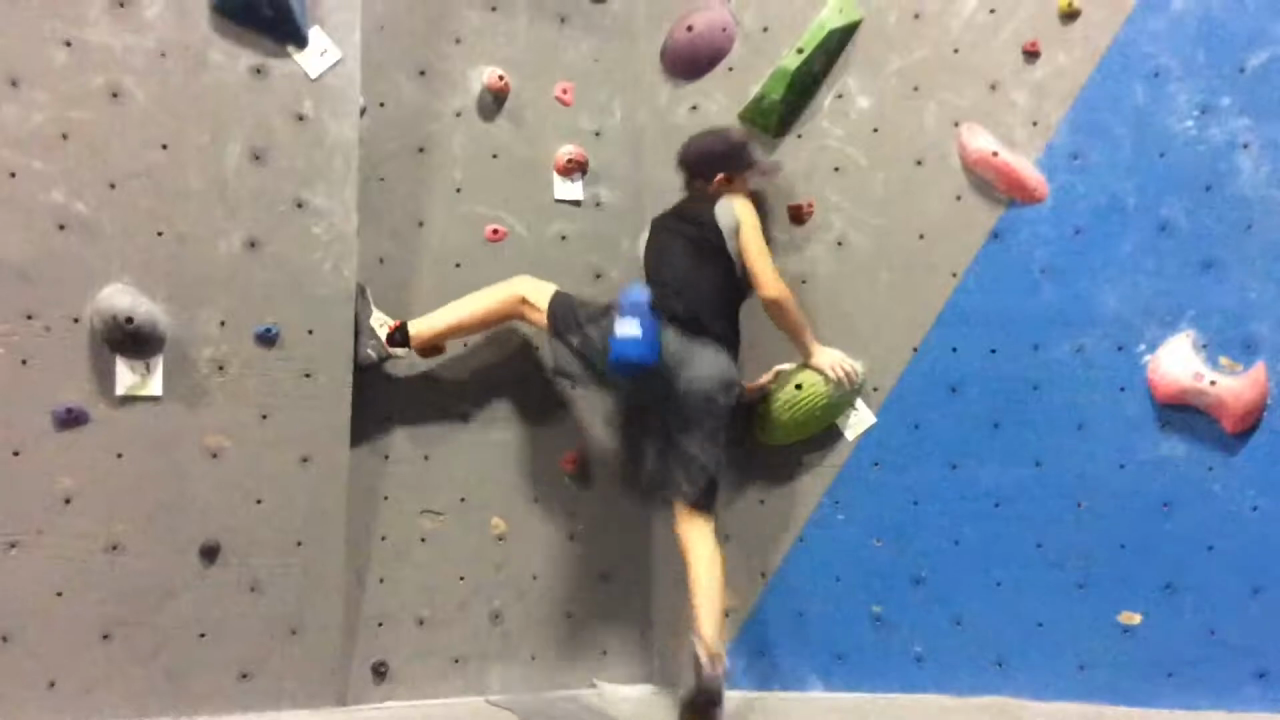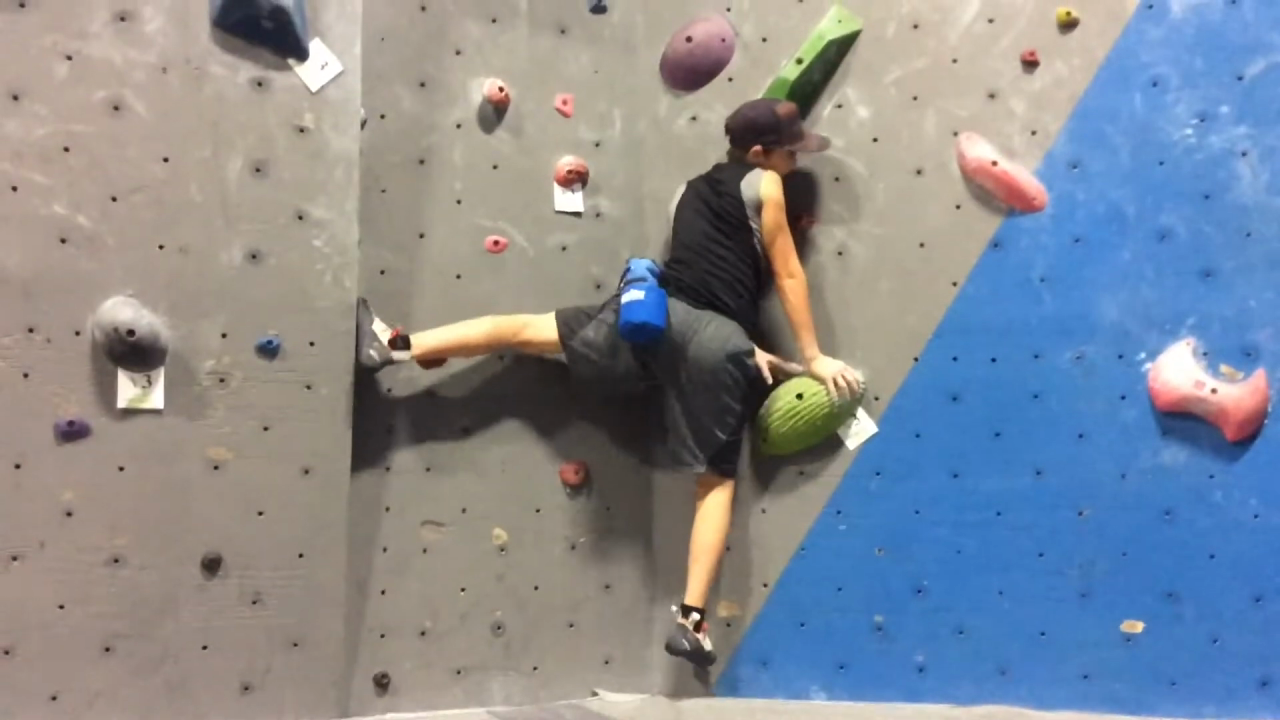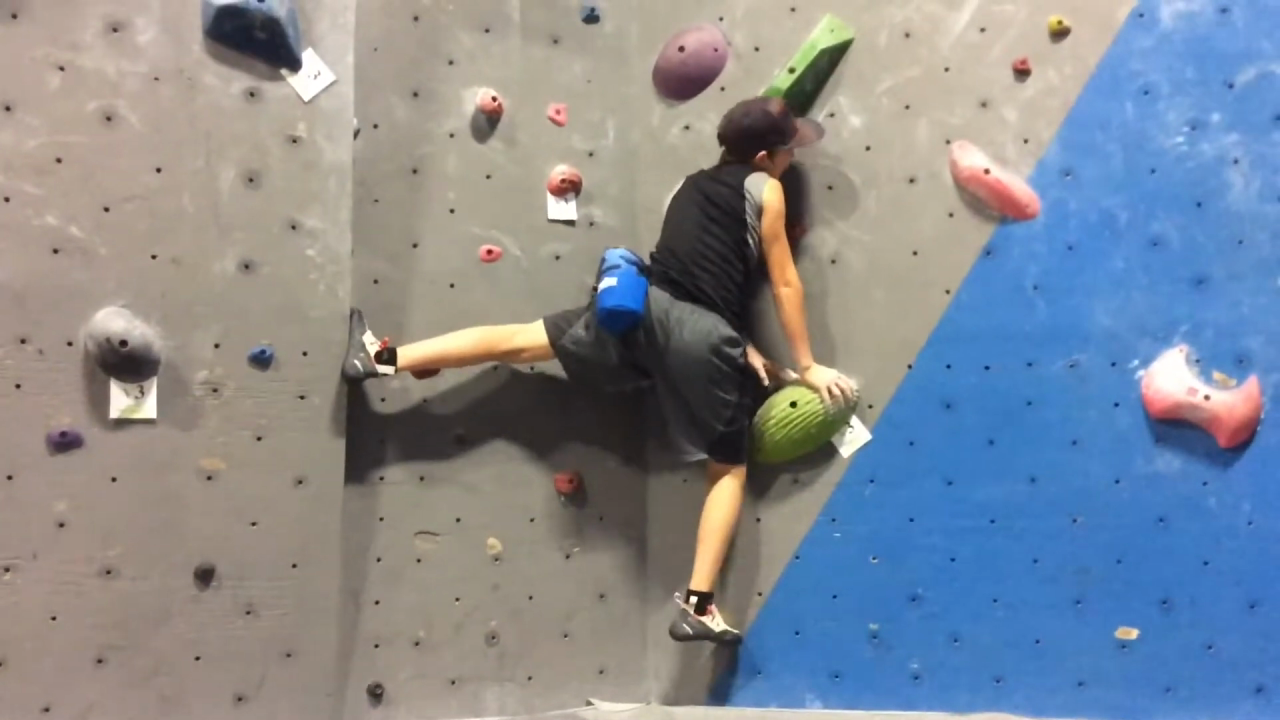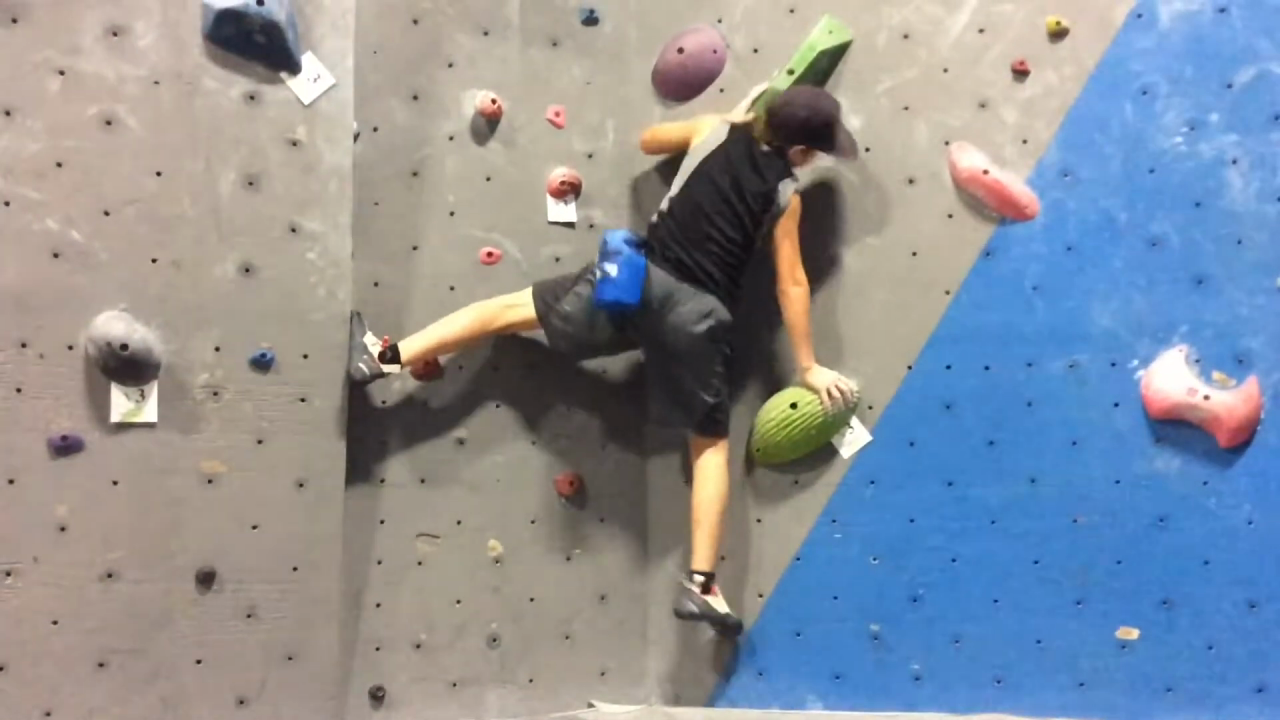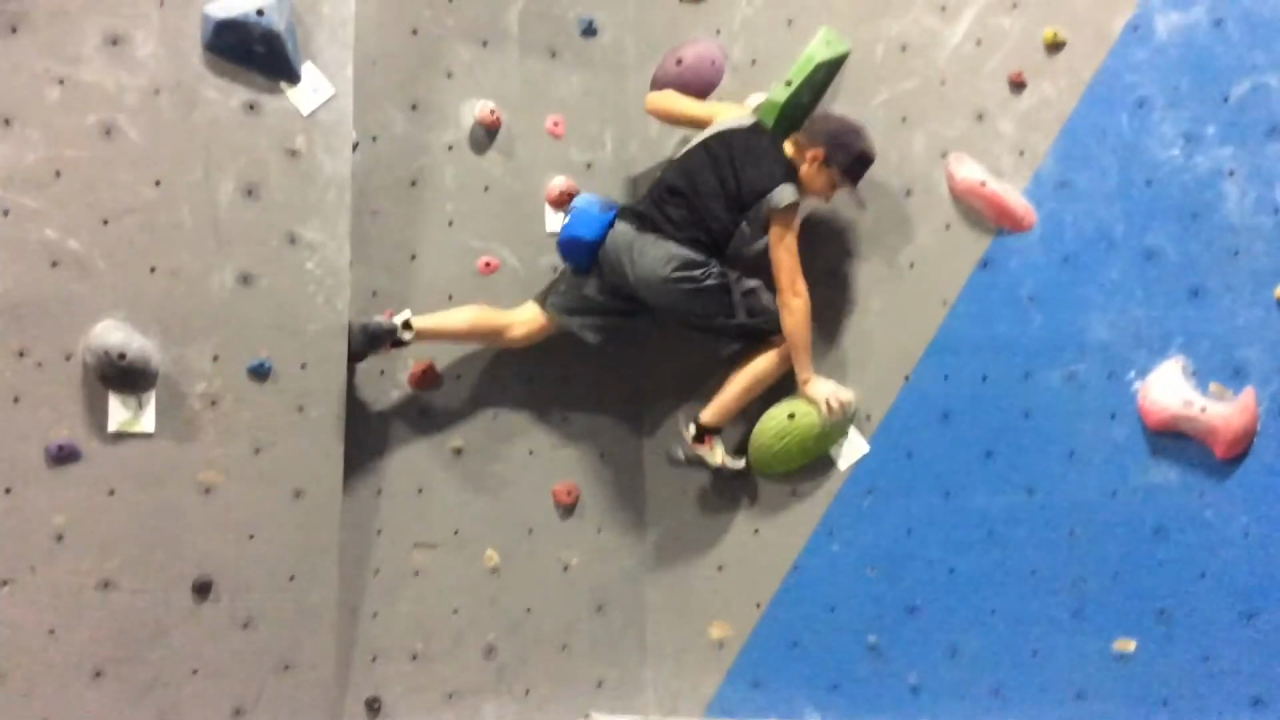
dt=1s
person 1, frame 1
left shoulder: (656, 230)
right shoulder: (737, 210)
right elbow: (771, 292)
left wrist: (735, 384)
right wrist: (811, 349)
right hip: (707, 374)
left knee: (523, 293)
right knee: (696, 520)
left ankle: (391, 335)
right ankle: (709, 658)
person 1, frame 2
left shoulder: (694, 190)
right shoulder: (764, 185)
right elbow: (788, 276)
left wrist: (745, 348)
right wrist: (813, 357)
left hip: (658, 310)
right hip: (715, 344)
left knee: (525, 330)
right knee: (717, 484)
left ankle: (393, 344)
right ankle: (691, 621)
person 1, frame 3
left shoulder: (693, 184)
right shoulder: (766, 189)
right elbow: (784, 283)
left wrist: (743, 349)
right wrist: (806, 366)
left hip: (646, 304)
right hip: (704, 337)
left knee: (518, 341)
right knee: (729, 472)
left ankle: (381, 356)
right ankle: (697, 606)
person 1, frame 4
left shoulder: (716, 132)
right shoulder: (786, 192)
left elbow: (649, 139)
right elbow: (792, 283)
right wrist: (808, 368)
left hip: (641, 276)
right hip: (699, 314)
left knee: (510, 309)
right knee: (711, 447)
left ankle: (385, 356)
right ankle: (701, 584)
person 1, frame 5
left shoulder: (736, 119)
right shoulder: (783, 197)
left elbow: (655, 101)
right elbow: (793, 293)
right wrist: (809, 378)
left hip: (622, 237)
right hip: (673, 267)
left knee: (517, 327)
right knee: (782, 336)
left ankle: (396, 329)
right ankle: (704, 434)
